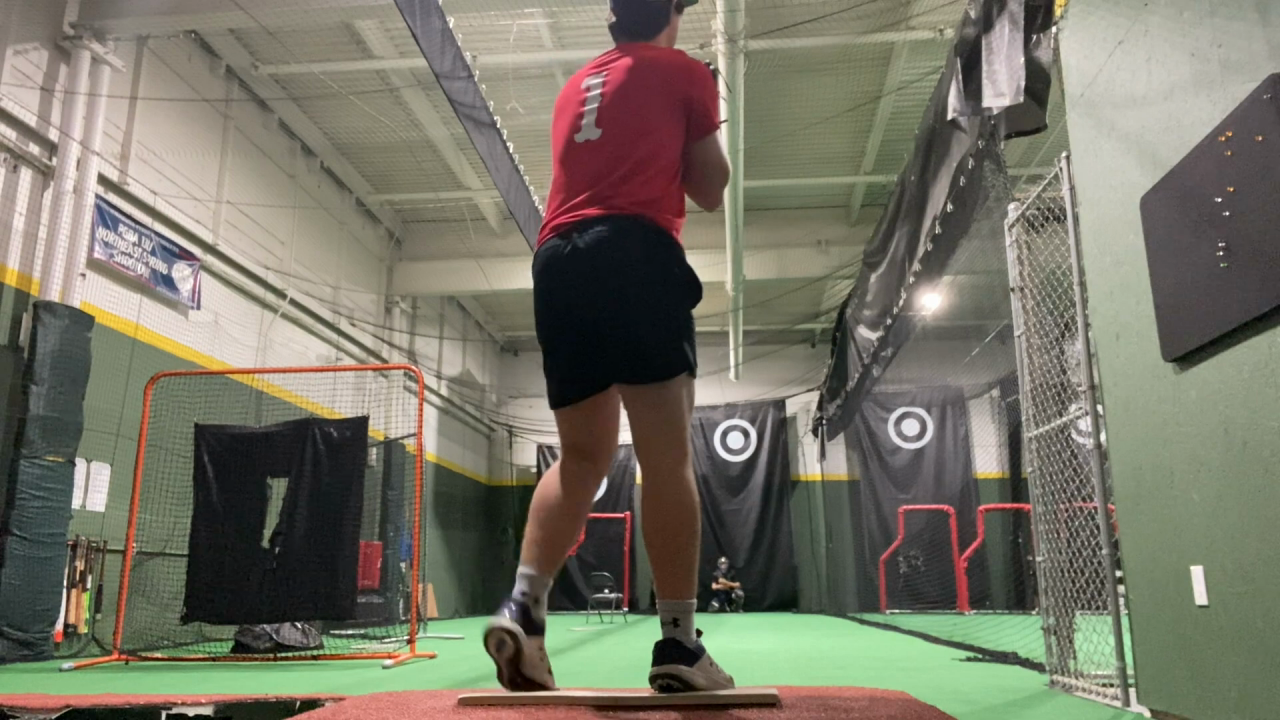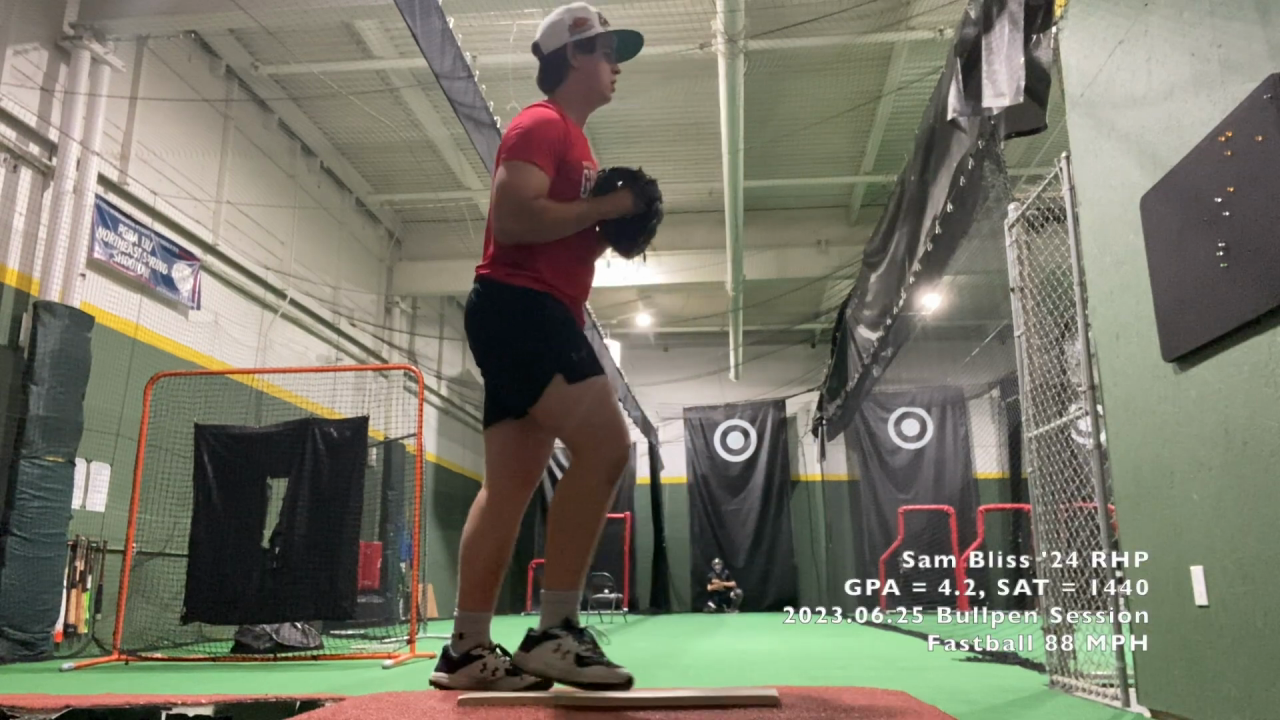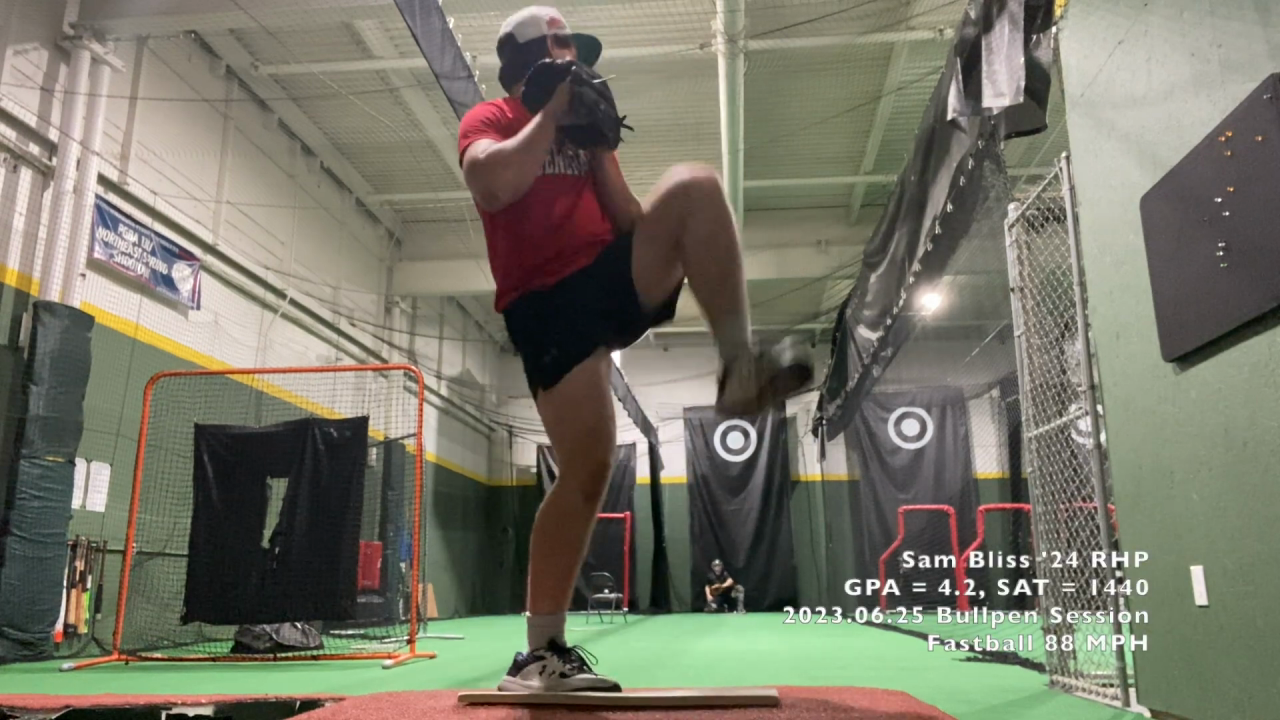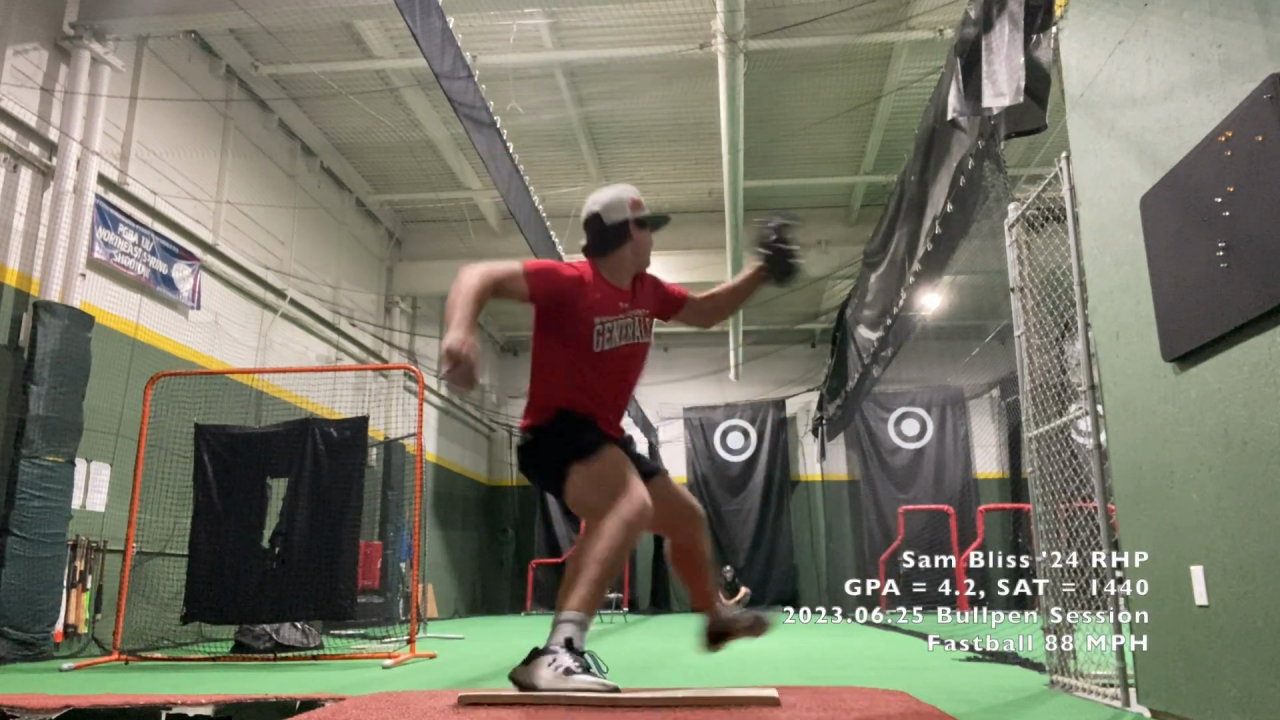
dt=0.7s
person 1, frame 1
left shoulder: (576, 86)
right shoulder: (686, 73)
right elbow: (709, 193)
left hip: (560, 259)
right hip: (635, 258)
left knee: (580, 462)
right knee: (667, 457)
left ankle: (523, 605)
right ankle: (679, 643)
person 1, frame 2
left shoulder: (573, 142)
right shoulder: (542, 125)
right elbow: (509, 222)
left wrist: (612, 227)
right wrist: (605, 207)
left hip: (537, 320)
right hip: (518, 309)
left knee: (508, 485)
right knee: (604, 445)
left ankle: (467, 650)
right ankle: (555, 630)
person 1, frame 3
right shoulder: (490, 119)
left elbow: (635, 225)
right elbow: (491, 186)
left wrist: (597, 150)
right wrist: (551, 115)
left hip: (617, 276)
right hip: (548, 301)
left knee: (694, 185)
right knee: (587, 463)
left ankle: (743, 364)
right ankle: (540, 653)
person 1, frame 4
left shoulder: (646, 289)
right shoulder: (568, 281)
left elbow: (707, 308)
right elbow: (477, 277)
left wrist: (761, 272)
right wrist: (458, 332)
left hip: (603, 440)
right hip: (555, 436)
left knee: (688, 515)
right knee: (630, 507)
left ankle: (716, 616)
right ankle: (559, 651)
